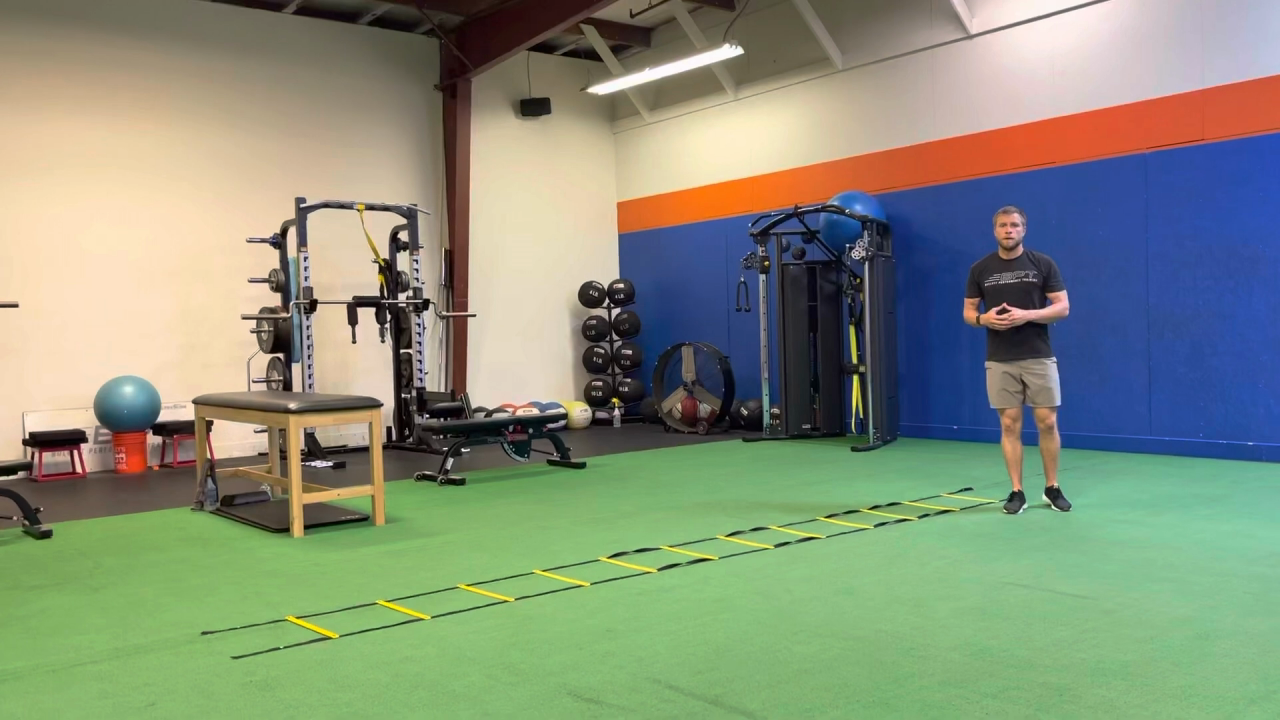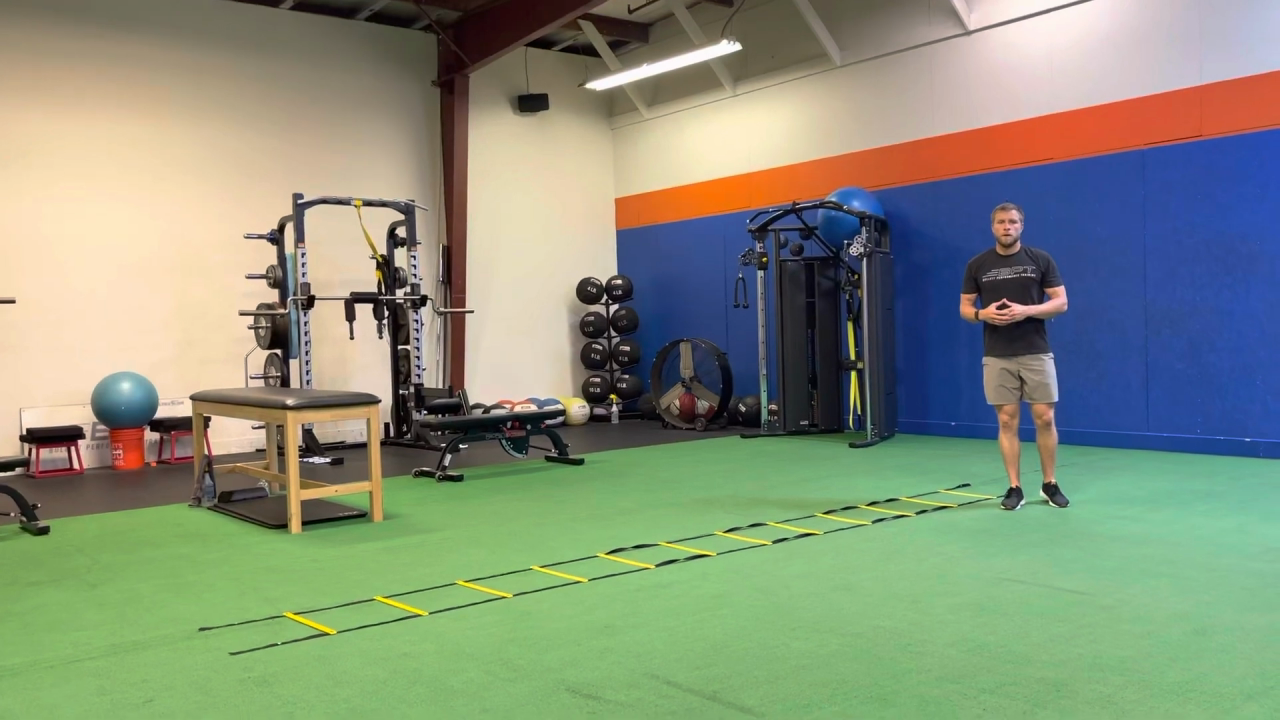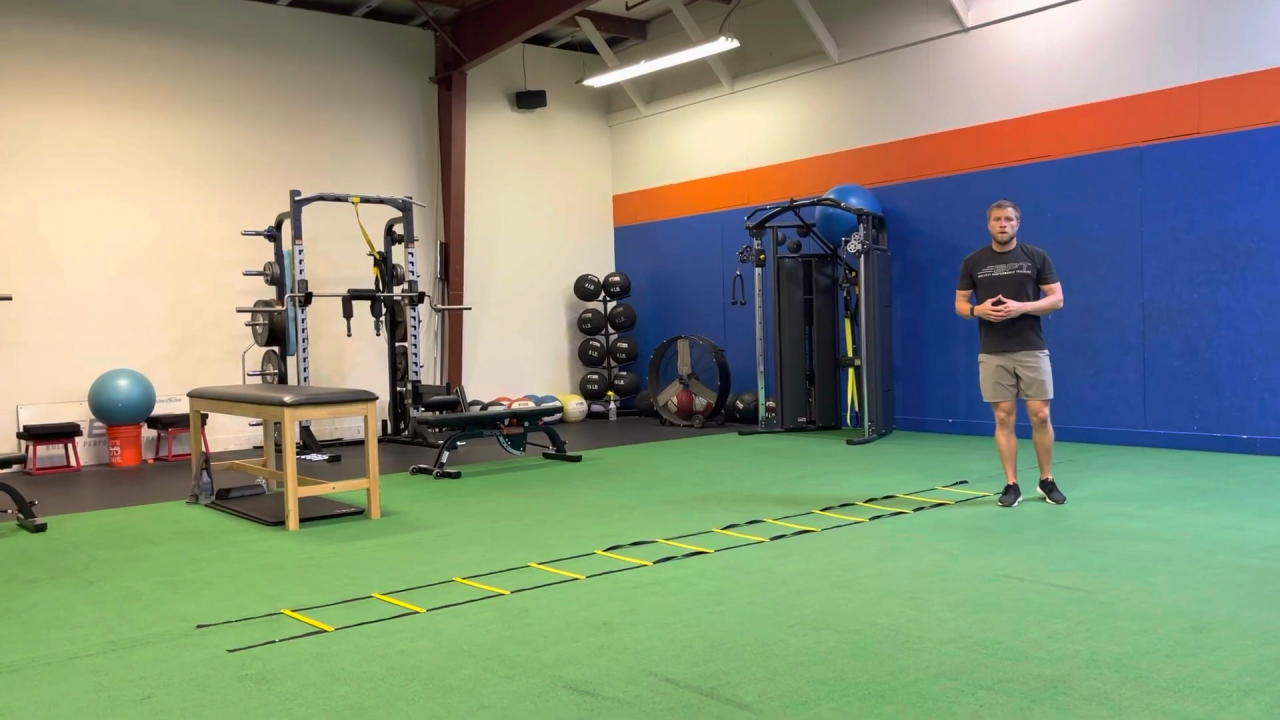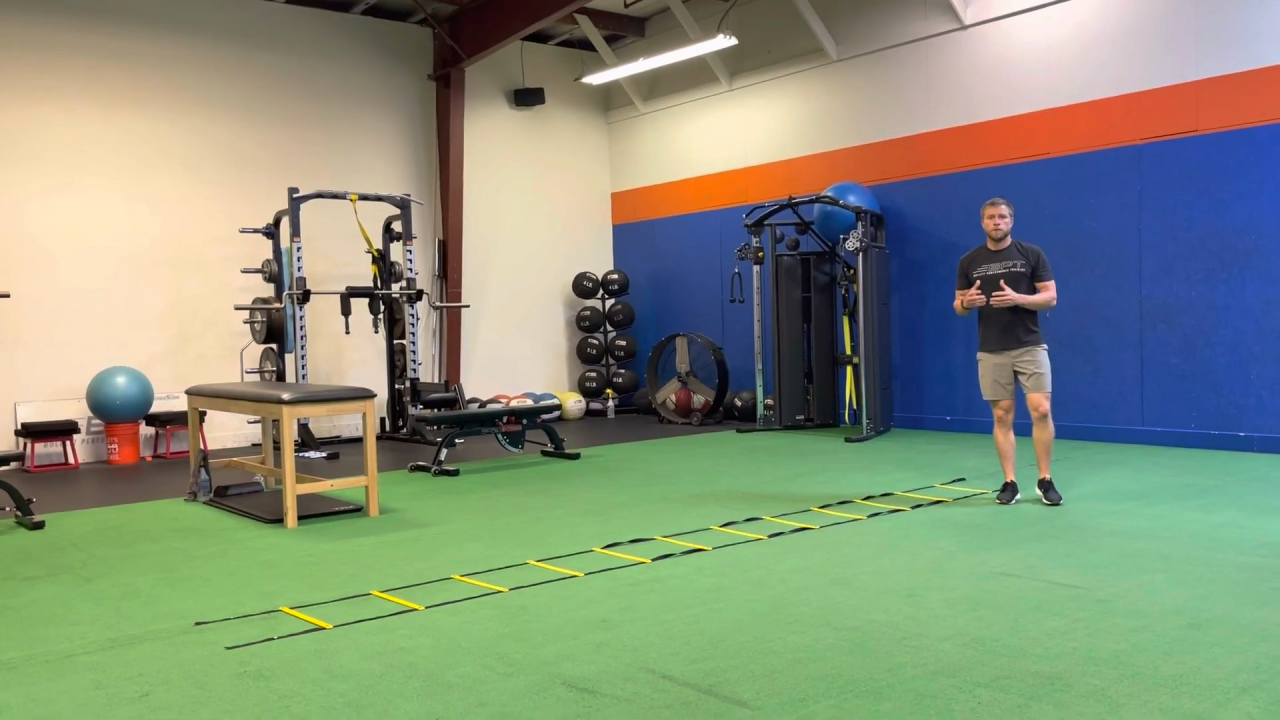
dt=0.5s
person 1, frame 1
left shoulder: (1043, 264)
right shoulder: (980, 269)
left elbow: (1062, 307)
right elbow: (968, 311)
left wrist: (1027, 315)
right wrist: (983, 319)
left hip: (1039, 357)
right hip: (1000, 361)
left knee: (1047, 423)
right knee: (1010, 425)
left ankle: (1052, 488)
right ankle: (1017, 491)
person 1, frame 2
left shoulder: (1041, 259)
right shoulder: (977, 265)
left elbow: (1061, 302)
right elbow: (965, 307)
left wrist: (1027, 311)
right wrist: (983, 314)
left hip: (1036, 353)
right hip: (997, 356)
left knee: (1045, 418)
right knee: (1007, 421)
left ankle: (1050, 484)
right ankle: (1014, 487)
person 1, frame 3
left shoulder: (1037, 257)
right shoulder: (973, 262)
left elbow: (1057, 299)
right elbow: (960, 304)
left wrist: (1022, 307)
right wrist: (978, 310)
left hip: (1032, 350)
right hip: (993, 353)
left knee: (1040, 416)
right knee: (1004, 418)
left ankle: (1047, 481)
right ankle: (1011, 484)
person 1, frame 4
left shoulder: (1032, 254)
right shoulder: (969, 261)
left elbow: (1050, 297)
right elbow: (958, 305)
left wrist: (1017, 298)
right wrist: (968, 302)
left hip: (1030, 346)
right hip: (991, 351)
left knee: (1041, 410)
right knee: (1003, 416)
left ankle: (1045, 480)
right ankle: (1010, 481)
